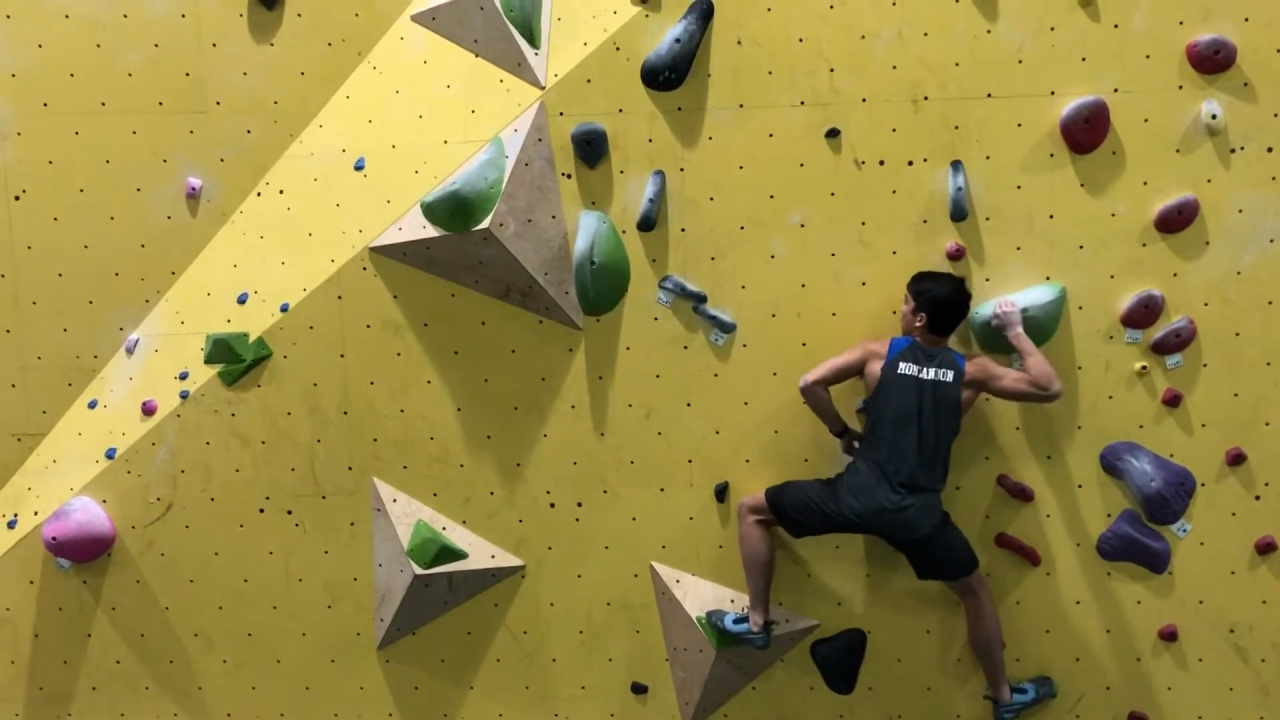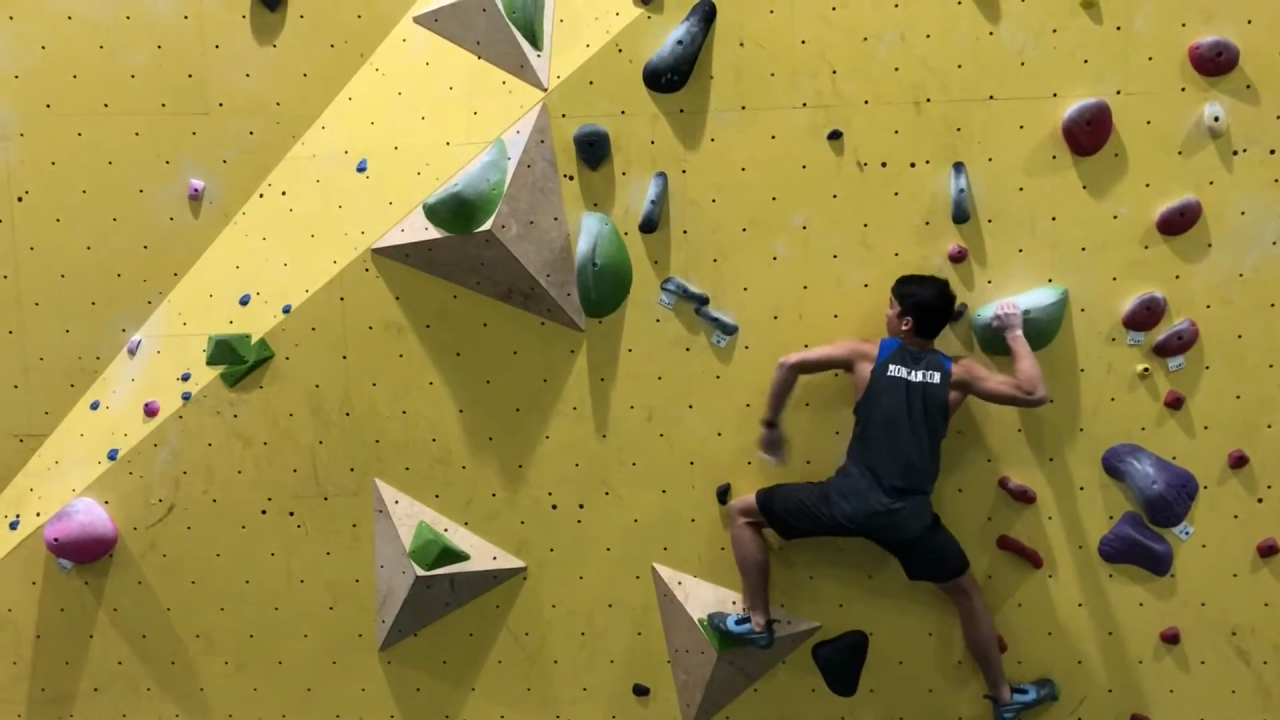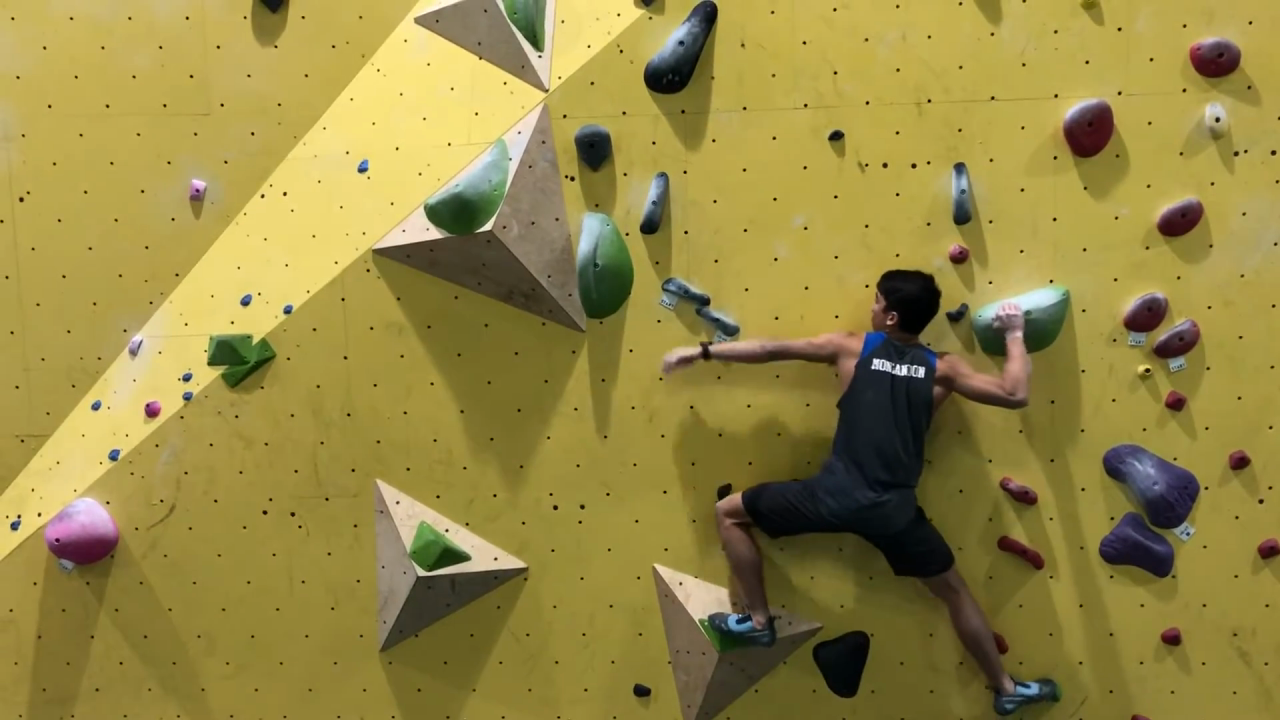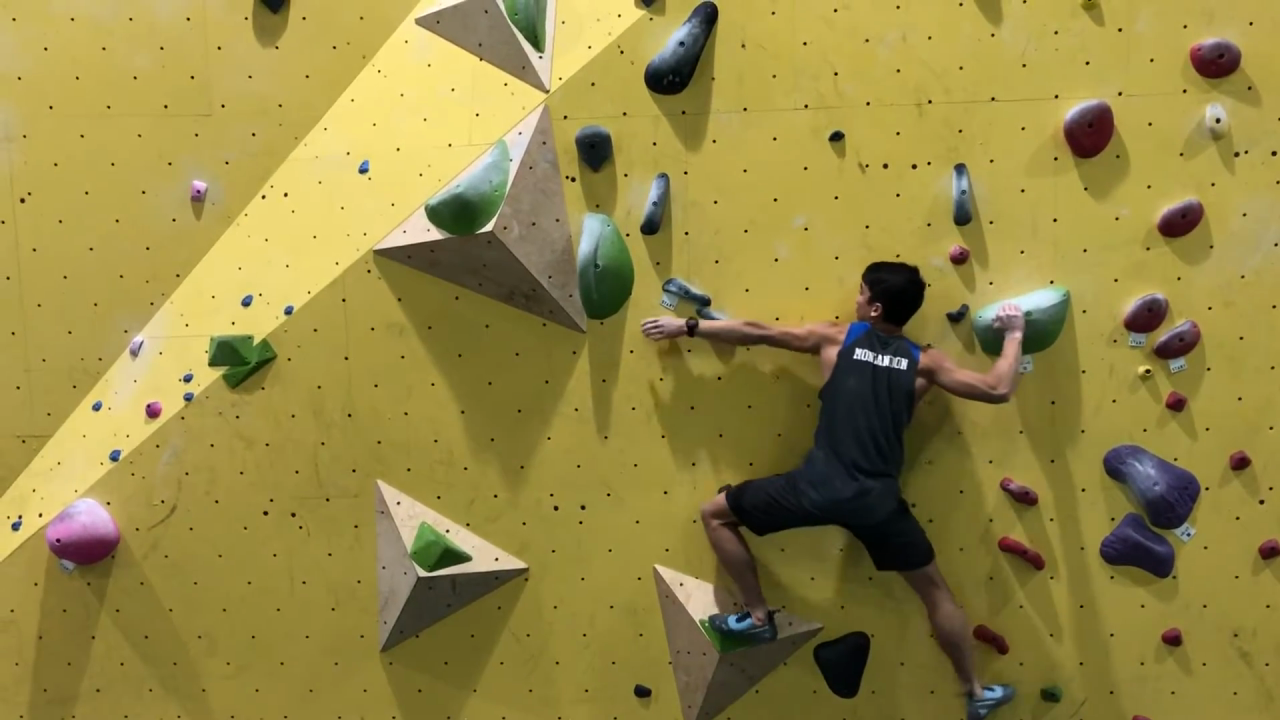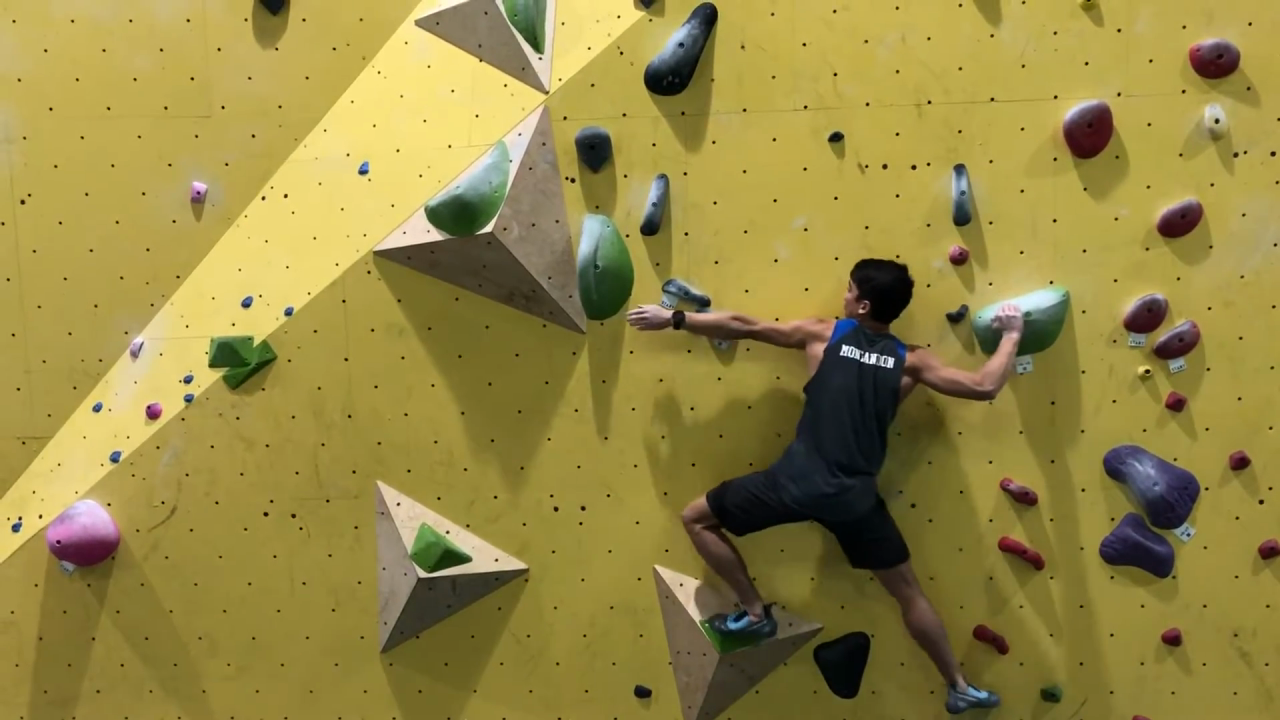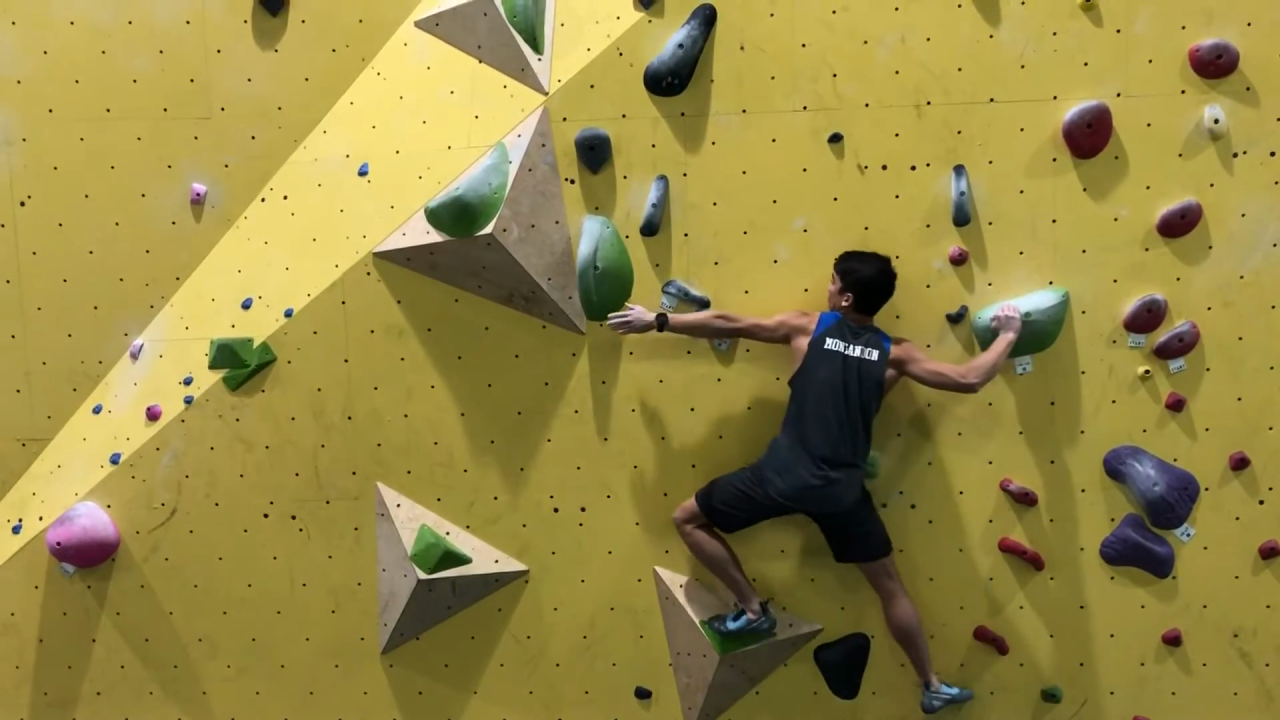
dt=0.2s
person 1, frame 1
left shoulder: (878, 353)
right shoulder: (971, 372)
left elbow: (810, 383)
right elbow: (1049, 388)
left wrist: (844, 433)
right wrist: (1015, 332)
left hip: (860, 494)
right hip: (918, 511)
left knee: (752, 510)
right knee: (976, 593)
left ankle: (755, 620)
person 1, frame 2
left shoulder: (866, 354)
right shoulder: (958, 373)
left elbow: (790, 363)
right elbow: (1034, 393)
left wrist: (770, 425)
right wrist: (1015, 334)
left hip: (849, 498)
right hip: (908, 514)
left knee: (742, 512)
right knee: (968, 596)
left ankle: (756, 621)
person 1, frame 3
left shoulder: (851, 347)
right shoulder: (942, 369)
left elbow: (770, 349)
right elbow: (1015, 394)
left wrist: (701, 351)
right wrist: (1014, 334)
left hip: (835, 494)
right hip: (894, 509)
left knee: (729, 513)
right knee: (956, 592)
left ankle: (757, 620)
person 1, frame 4
left shoulder: (835, 338)
right shoulder: (925, 362)
left elbow: (756, 332)
right elbow: (998, 390)
left wrist: (686, 326)
right wrist: (1014, 333)
left hip: (819, 485)
right hip: (877, 500)
left knee: (715, 514)
right knee: (935, 590)
left ankle: (757, 616)
person 1, frame 5
left shoulder: (822, 333)
right shoulder: (911, 361)
left elbow: (742, 326)
right elbow: (984, 387)
left wrist: (672, 318)
right wrist: (1011, 336)
left hip: (796, 481)
right hip: (855, 496)
left knee: (696, 518)
right knee: (909, 591)
left ankle: (754, 613)
right ankle: (958, 687)
person 1, frame 6
left shoulder: (807, 326)
right shoulder: (895, 353)
left elbow: (727, 324)
right elbow: (969, 380)
left wrist: (656, 321)
right wrist: (1007, 334)
left hip: (782, 474)
right hip: (841, 489)
left knee: (688, 520)
right knee: (890, 586)
left ankle: (752, 609)
right ankle: (933, 686)
